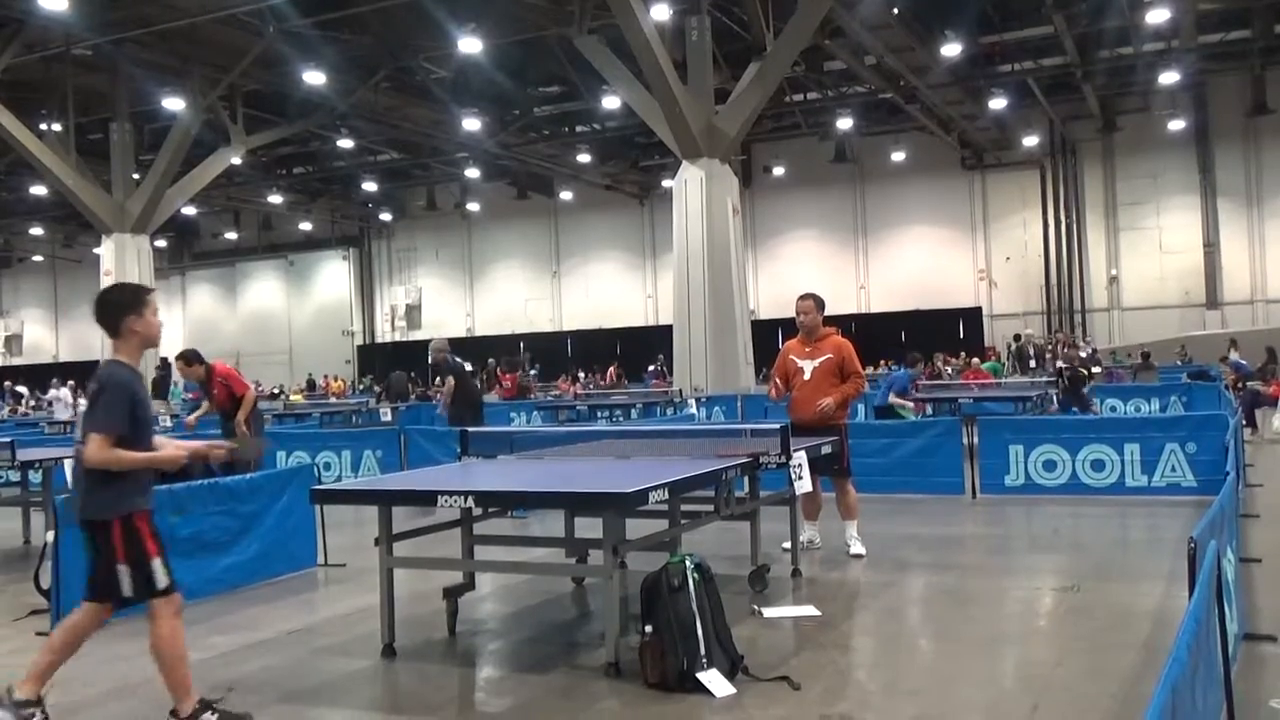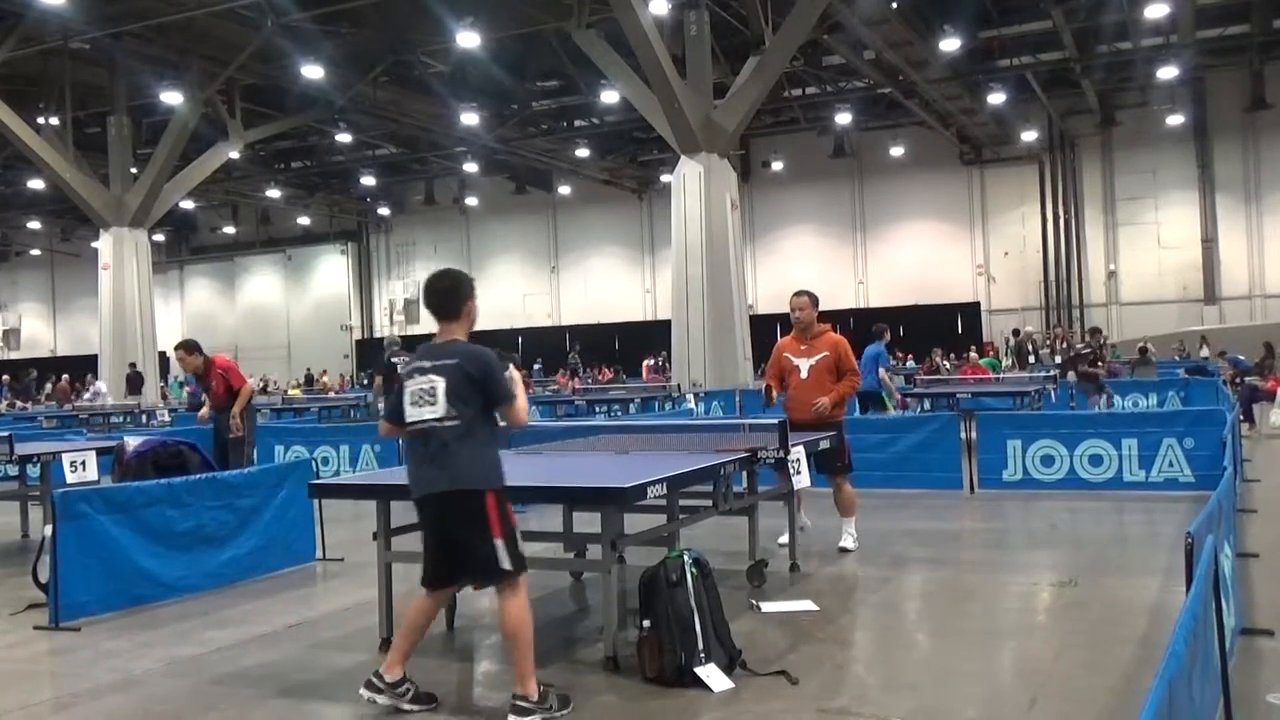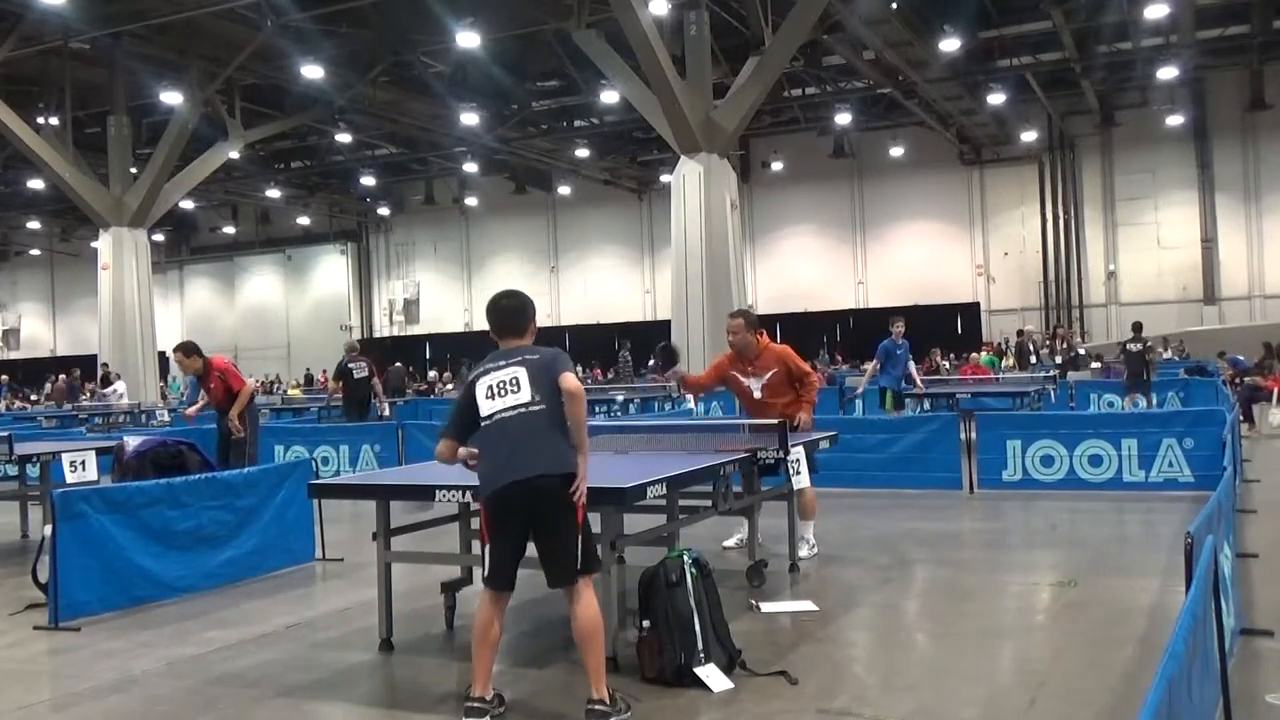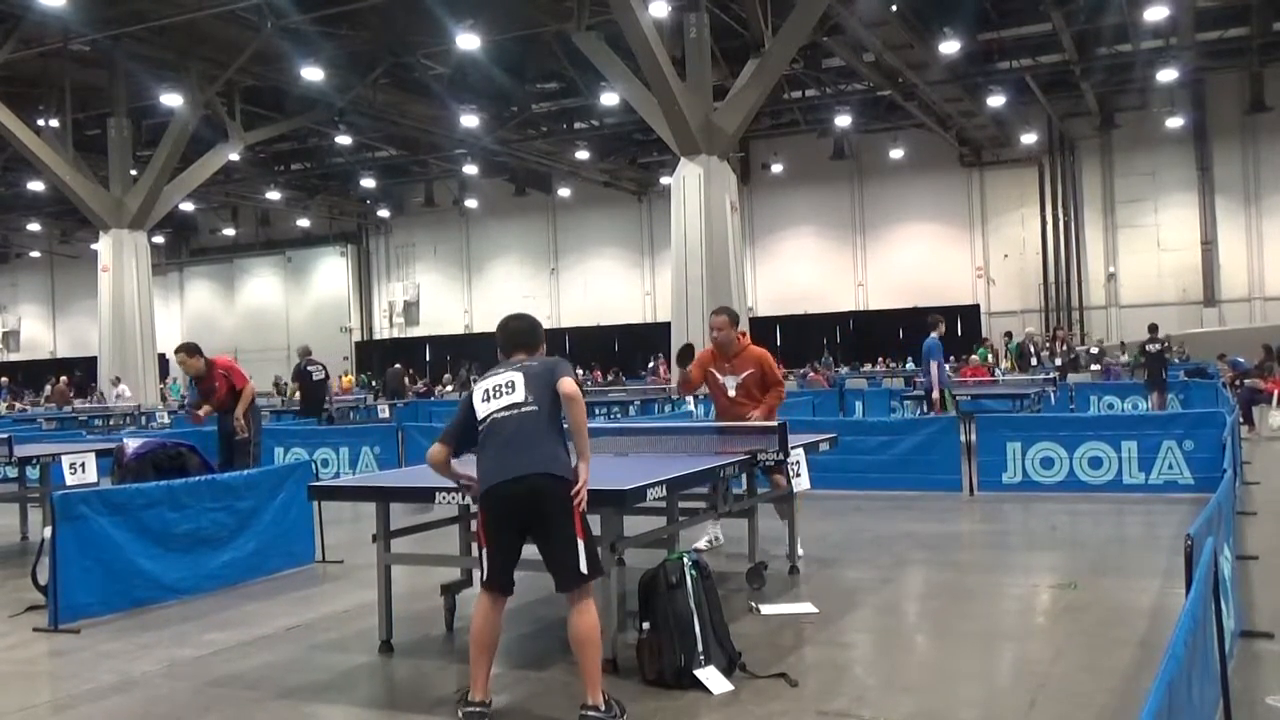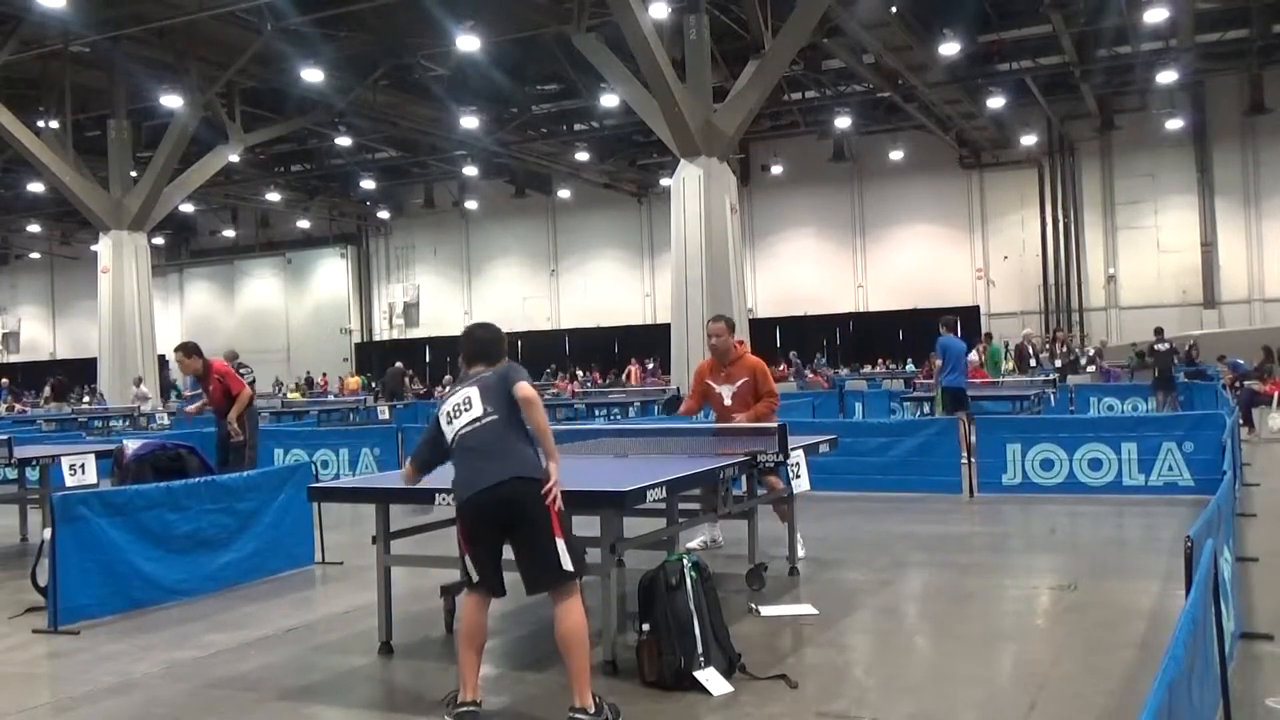
dt=1s
person 1, frame 1
left shoulder: (124, 377)
right shoulder: (118, 382)
right elbow: (95, 454)
left wrist: (192, 447)
right wrist: (161, 460)
left hip: (115, 510)
right hip: (119, 512)
left knee: (97, 609)
right knee: (166, 604)
person 1, frame 2
left shoulder: (411, 365)
right shoulder: (479, 359)
left elbow: (387, 428)
right elbow: (517, 418)
right wrist: (516, 385)
left hip: (428, 491)
right hip: (473, 488)
left knee: (437, 588)
right knee: (512, 585)
left ankle: (388, 675)
person 1, frame 3
left shoulder: (477, 378)
right shoulder: (551, 357)
left elbow: (444, 451)
right elbow: (573, 389)
left wrist: (470, 455)
right wrist: (582, 455)
left hip: (499, 487)
right hip: (553, 478)
left knee: (495, 590)
right knee: (580, 586)
person 1, frame 4
left shoulder: (480, 386)
right shoulder: (551, 366)
left elbow: (436, 456)
right elbow: (570, 393)
left wrist: (460, 478)
right wrist: (584, 460)
left hip: (496, 489)
right hip: (549, 481)
left knee: (492, 592)
right knee: (579, 591)
person 1, frame 5
left shoulder: (447, 404)
right shoulder: (509, 372)
left elbow: (411, 473)
right elbow: (527, 397)
left wrist: (421, 462)
right wrist: (553, 460)
left hip: (473, 498)
right hip: (523, 485)
left knee: (478, 592)
right knee: (565, 590)
person 2, frame 1
left shoulder: (840, 345)
right shoulder: (789, 348)
left elbow: (857, 380)
right elbow: (779, 380)
left wrist: (836, 399)
right wrist: (776, 390)
left hip: (831, 425)
right hip: (799, 426)
left knee: (841, 481)
left ankle: (852, 536)
right ankle: (810, 534)
person 2, frame 2
left shoulder: (836, 342)
right shoulder: (783, 346)
left elbow: (852, 377)
right elbow: (773, 377)
left wrist: (832, 398)
right wrist: (772, 391)
left hip: (828, 423)
right hip: (793, 423)
left knee: (839, 479)
left ankle: (849, 532)
right ankle: (798, 522)
person 2, frame 3
left shoulder: (780, 354)
right shoulder: (727, 363)
left elbow: (809, 378)
right elbow: (702, 383)
left wrist: (806, 408)
right wrist: (683, 378)
left hip: (794, 425)
left ankle: (808, 539)
right ankle: (747, 532)
person 2, frame 4
left shoulder: (758, 356)
right shoulder: (706, 357)
left elbow: (778, 387)
right elbow: (688, 388)
left wrist: (763, 410)
right wrist: (685, 375)
left knee: (778, 479)
right ankle: (714, 533)
person 2, frame 5
left shoulder: (753, 364)
right shoulder: (704, 369)
left elbow: (772, 398)
right elbow: (695, 402)
left wrist: (750, 416)
right wrist: (682, 409)
left knee: (773, 482)
left ankle: (794, 538)
right ankle: (712, 535)
